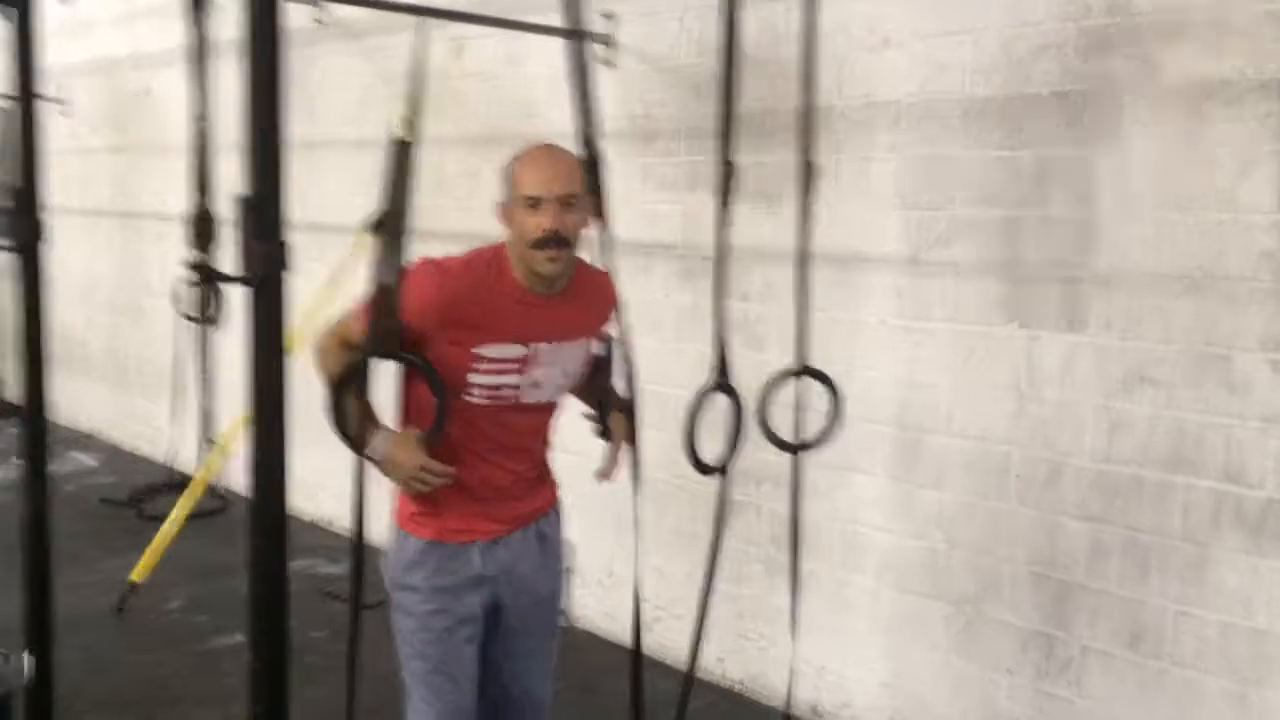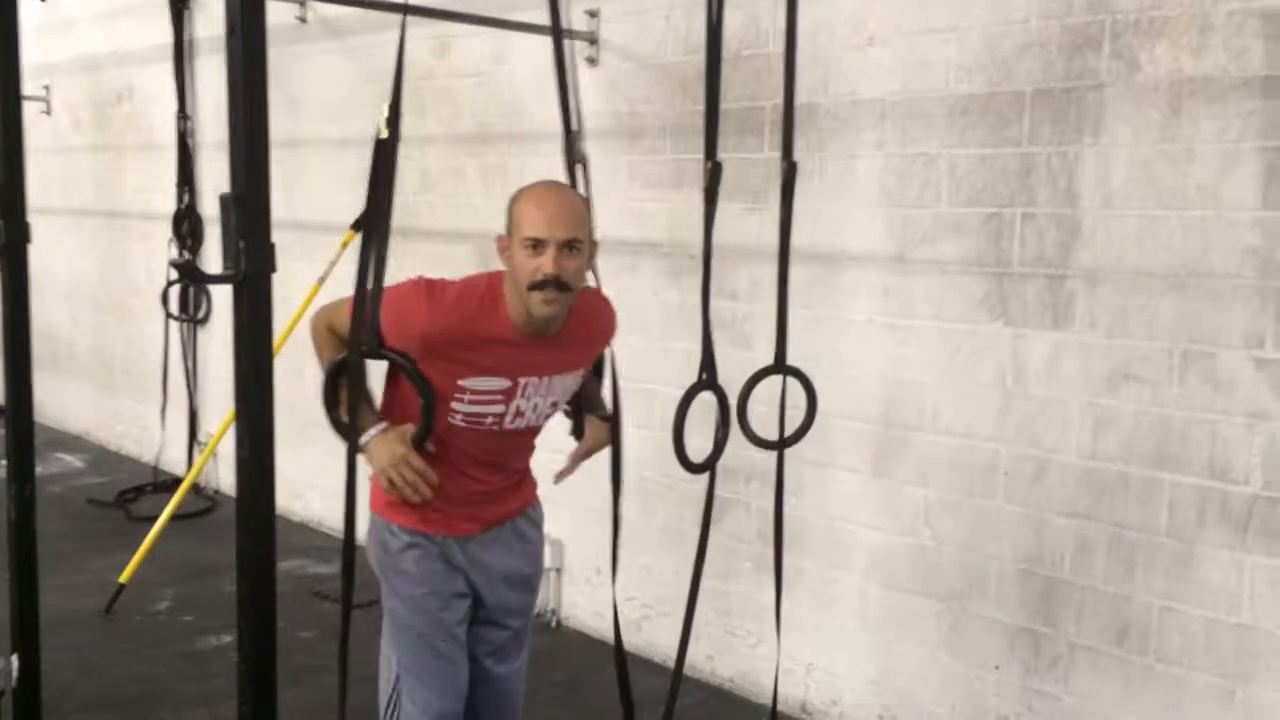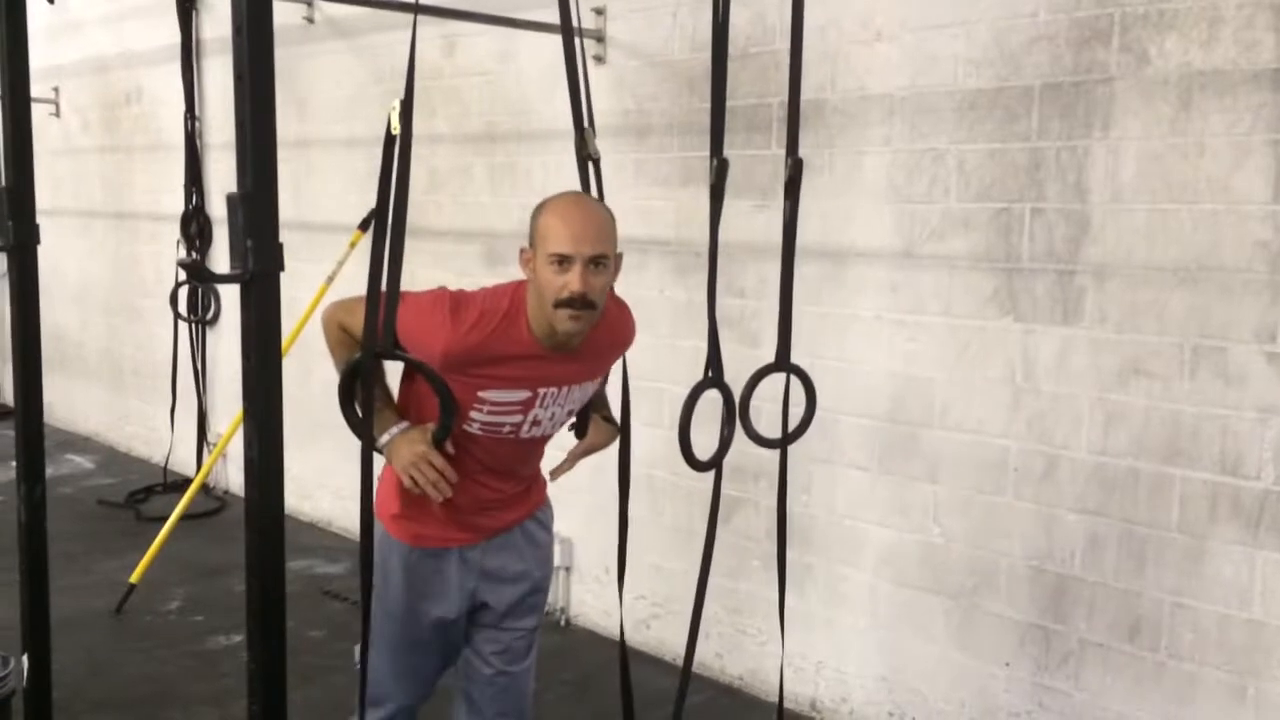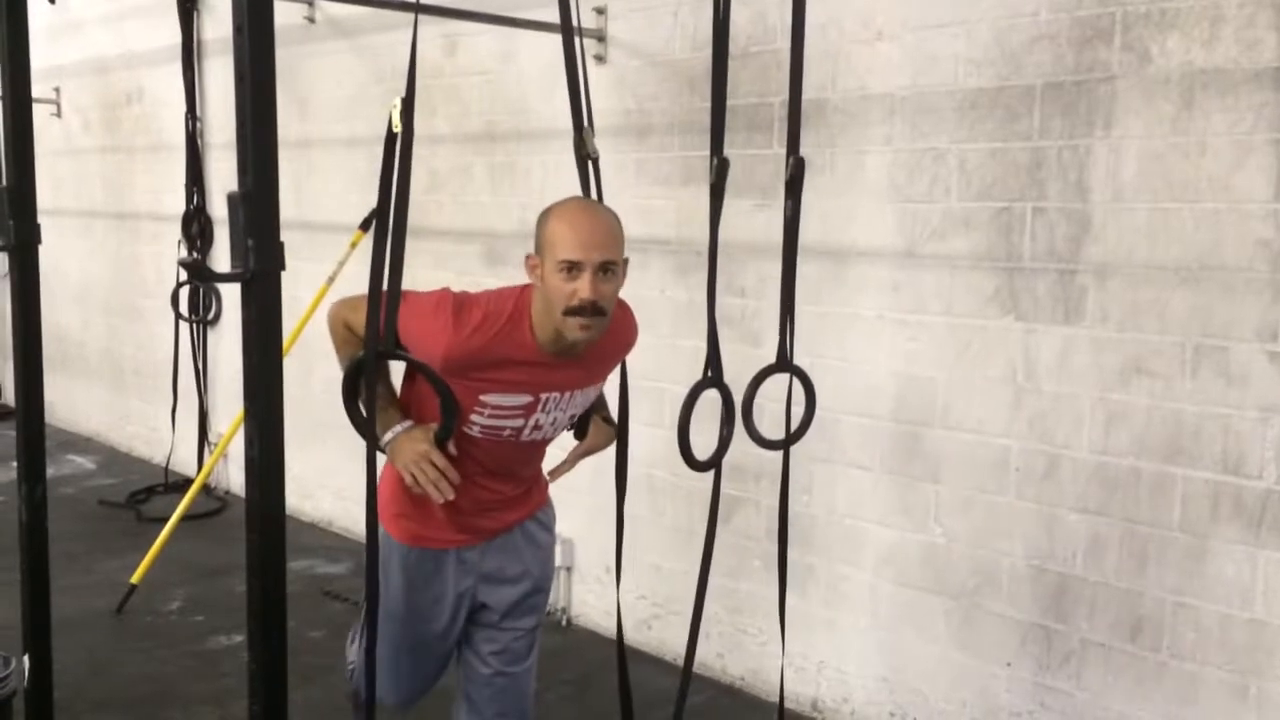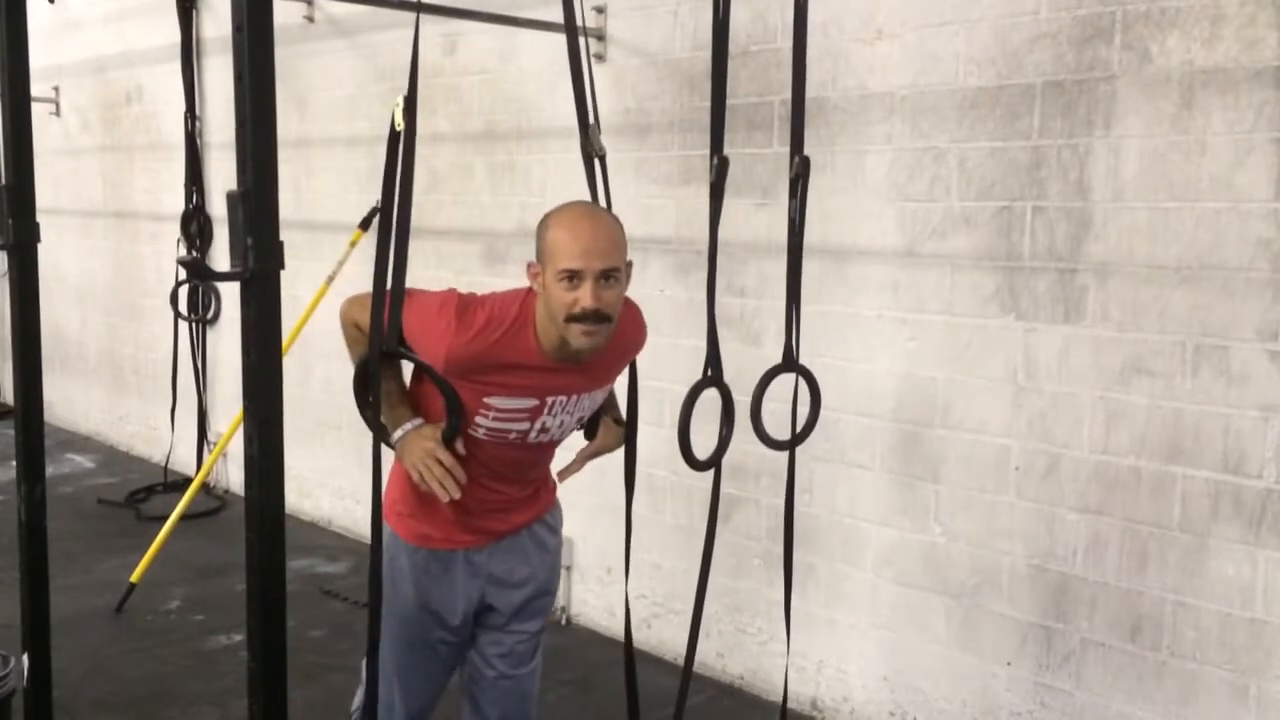
dt=0.3s
person 1, frame 1
left shoulder: (597, 295)
right shoulder: (443, 287)
right elbow: (335, 346)
left wrist: (613, 407)
right wrist: (378, 442)
left hip: (532, 531)
right hip: (440, 542)
person 1, frame 2
left shoulder: (596, 320)
right shoulder: (435, 312)
right elbow: (328, 326)
left wrist: (597, 414)
right wrist: (371, 432)
left hip: (509, 526)
right hip: (419, 529)
person 1, frame 3
left shoulder: (615, 327)
right shoulder: (459, 325)
right elbow: (340, 320)
left wrist: (602, 415)
right wrist: (390, 430)
left hip: (518, 531)
right hip: (424, 533)
person 1, frame 4
left shoulder: (618, 330)
right shoulder: (463, 328)
right elbow: (345, 317)
left wrist: (601, 416)
right wrist: (393, 428)
left hip: (519, 530)
right hip: (426, 530)
right ankle: (370, 640)
person 1, frame 5
left shoulder: (627, 331)
right shoulder: (467, 330)
right elbow: (357, 314)
left wrist: (611, 417)
right wrist: (403, 425)
left hip: (526, 533)
right hip: (432, 534)
